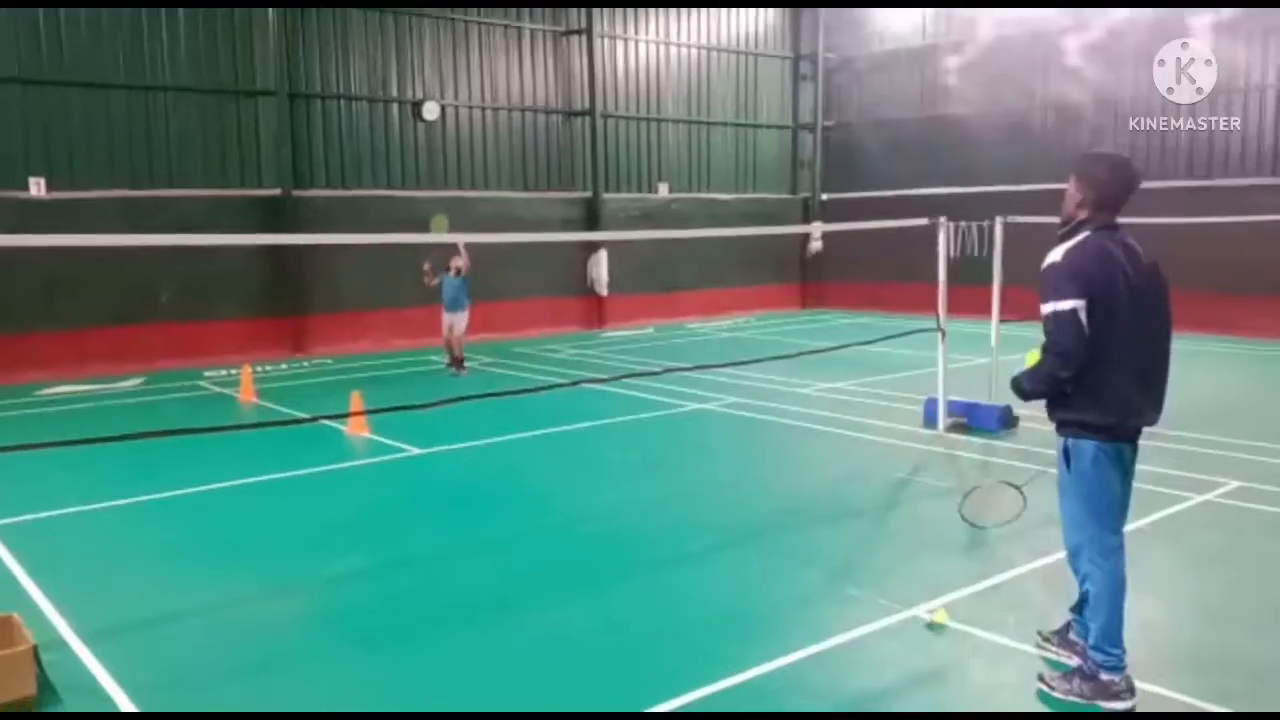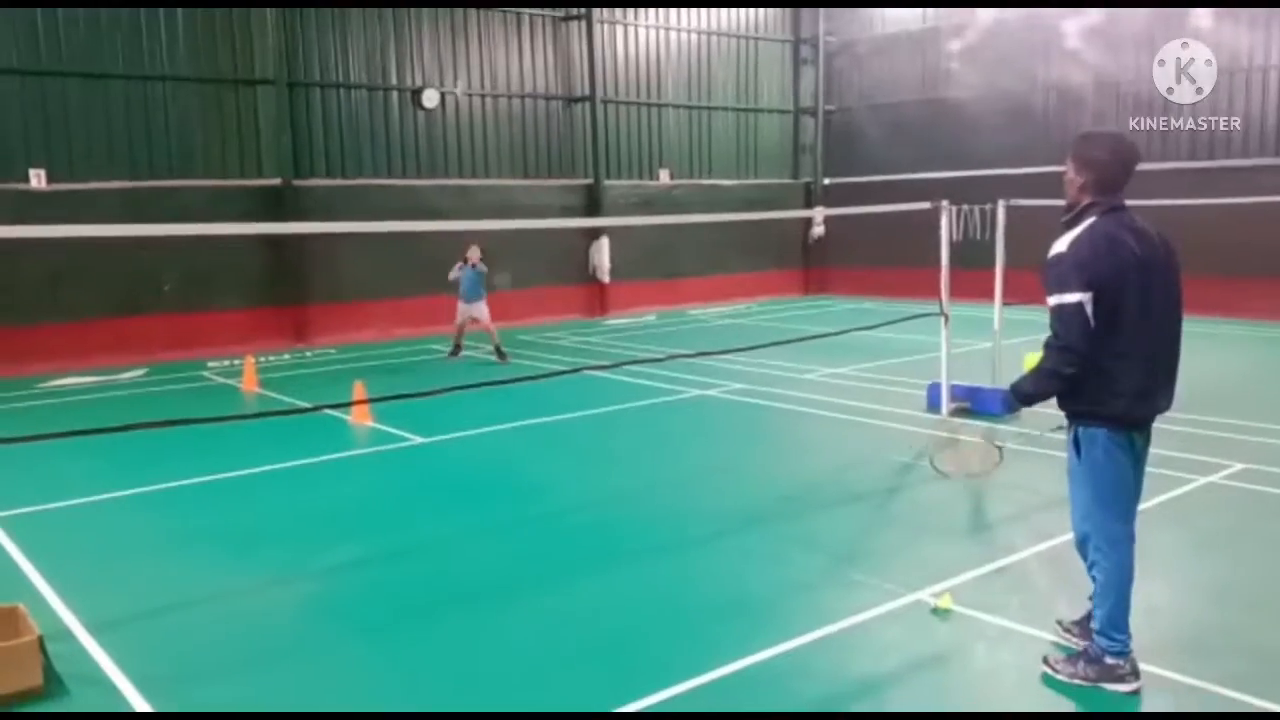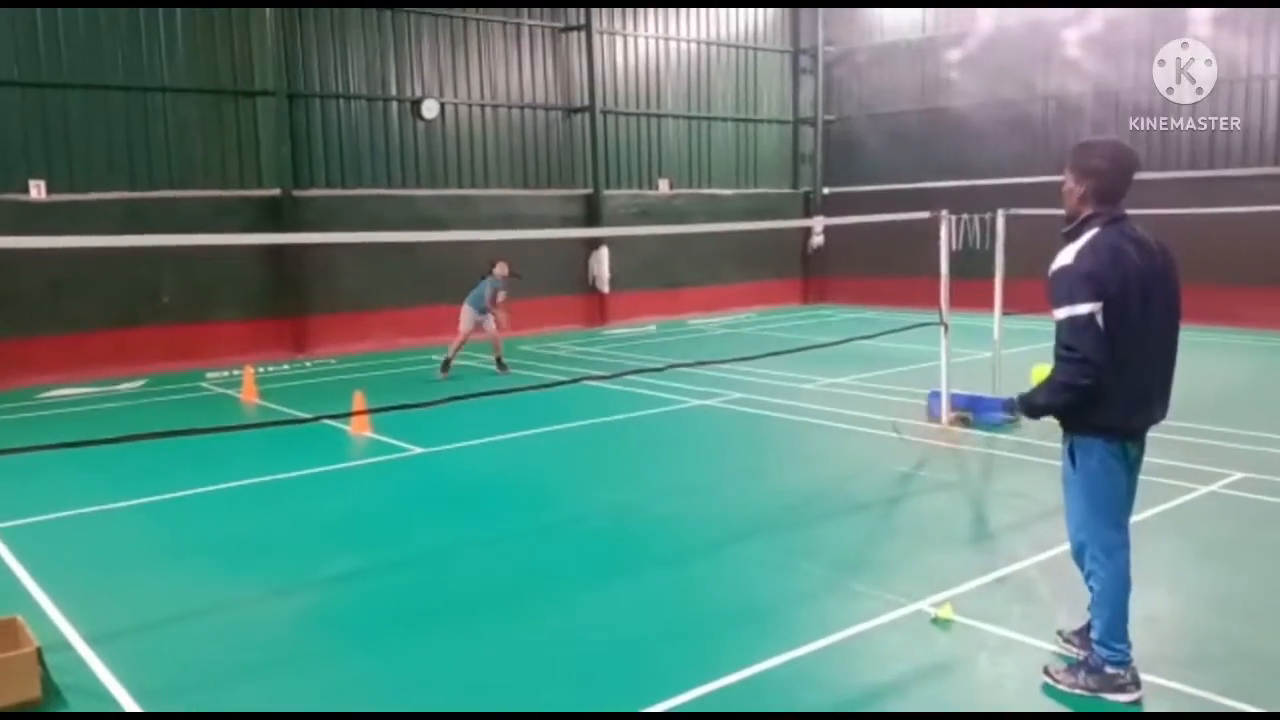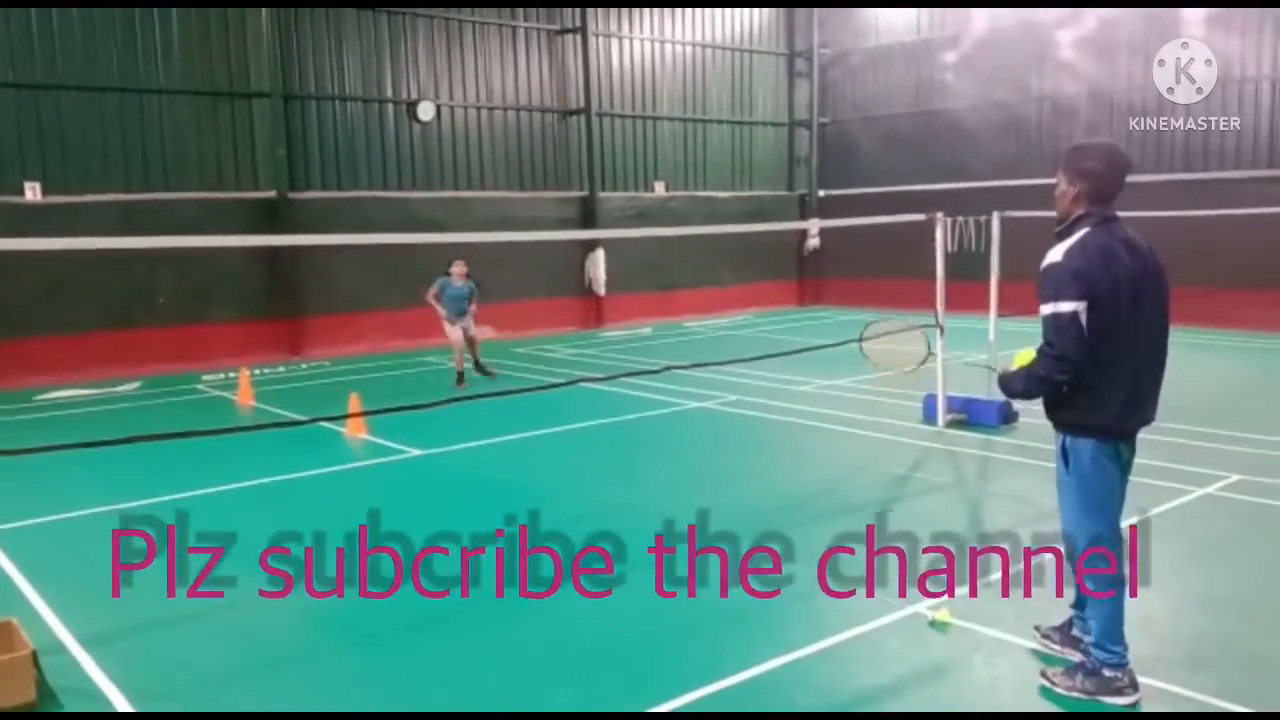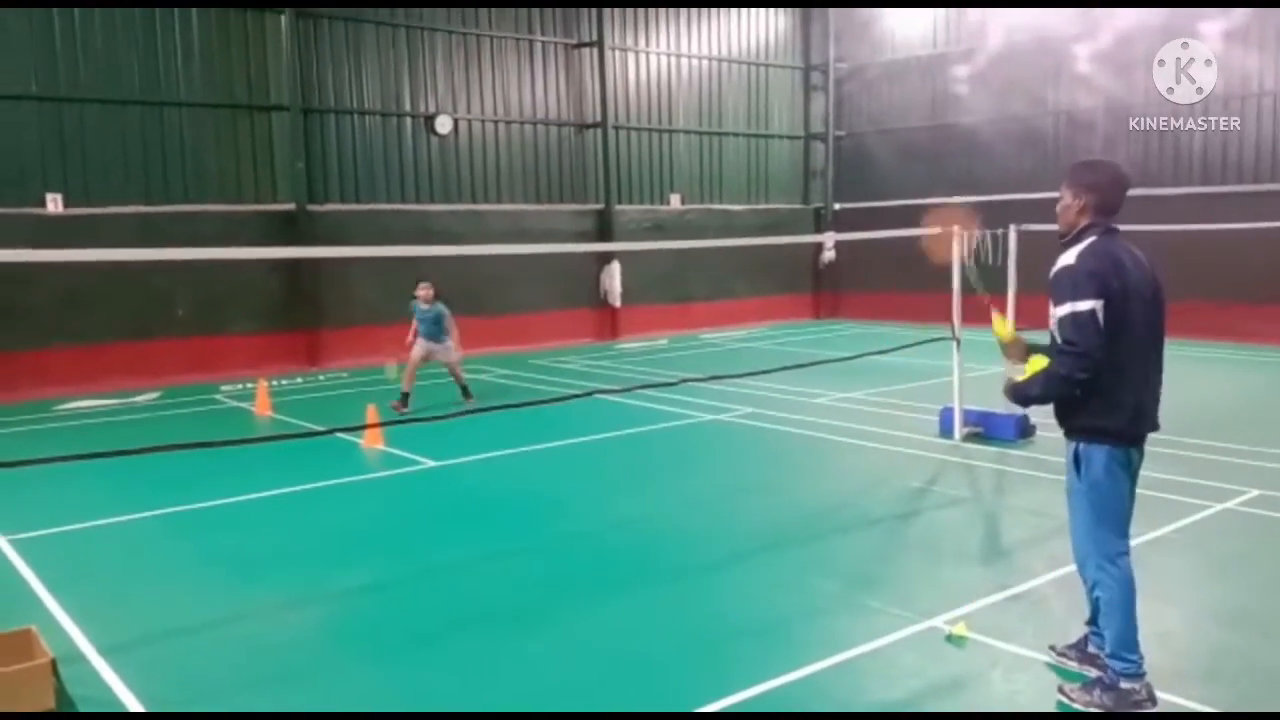
dt=0.4s
person 1, frame 1
left shoulder: (1069, 261)
right shoulder: (1139, 259)
left elbow: (1064, 353)
right elbow: (1146, 343)
left wrist: (1026, 383)
left hip: (1089, 424)
right hip: (1127, 417)
left knee: (1093, 541)
right knee: (1097, 536)
left ankle: (1106, 672)
right ankle: (1084, 631)
person 1, frame 2
left shoulder: (1075, 249)
right shoulder: (1152, 240)
left elbow: (1070, 348)
right elbow: (1157, 327)
left wrist: (1026, 389)
left hip: (1100, 412)
right hip: (1141, 404)
left knee: (1100, 529)
right knee: (1113, 524)
left ankle: (1111, 655)
right ankle: (1101, 620)
person 1, frame 3
left shoulder: (1079, 261)
right shoulder: (1151, 250)
left elbow: (1081, 361)
right elbow: (1154, 337)
left wrist: (1036, 401)
left hip: (1096, 423)
right hip: (1136, 414)
left knee: (1097, 541)
right knee: (1108, 534)
left ankle: (1111, 666)
right ankle: (1100, 629)
person 1, frame 4
left shoulder: (1069, 260)
right shoulder: (1139, 251)
left elbow: (1061, 357)
right elbow: (1142, 338)
left wrist: (1015, 382)
left hip: (1088, 423)
right hip: (1126, 413)
left knee: (1092, 542)
right knee: (1093, 533)
left ankle: (1109, 668)
right ankle: (1084, 627)
person 1, frame 5
left shoulder: (1079, 265)
right shoulder: (1130, 259)
left elbow: (1079, 361)
left wrist: (1025, 389)
right wrist: (1037, 352)
left hip: (1099, 429)
right hip: (1130, 421)
left knee: (1101, 550)
right knee: (1102, 544)
left ankle: (1126, 682)
right ankle: (1102, 643)
